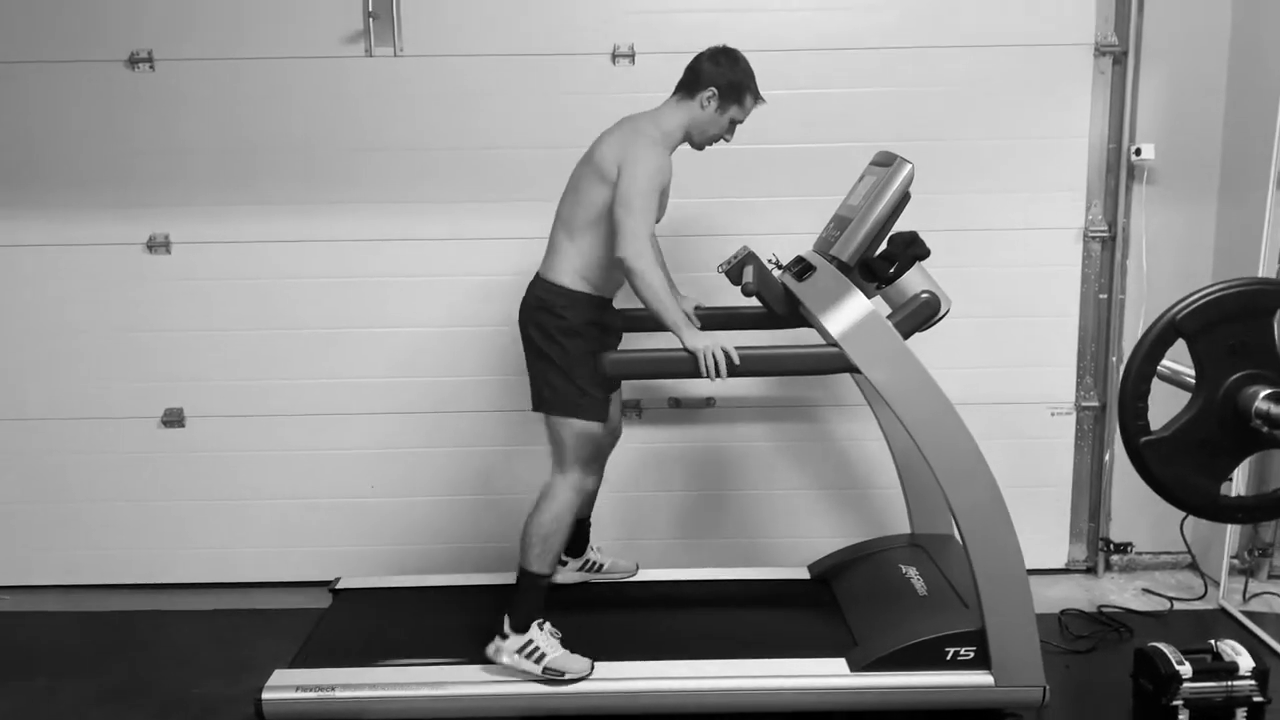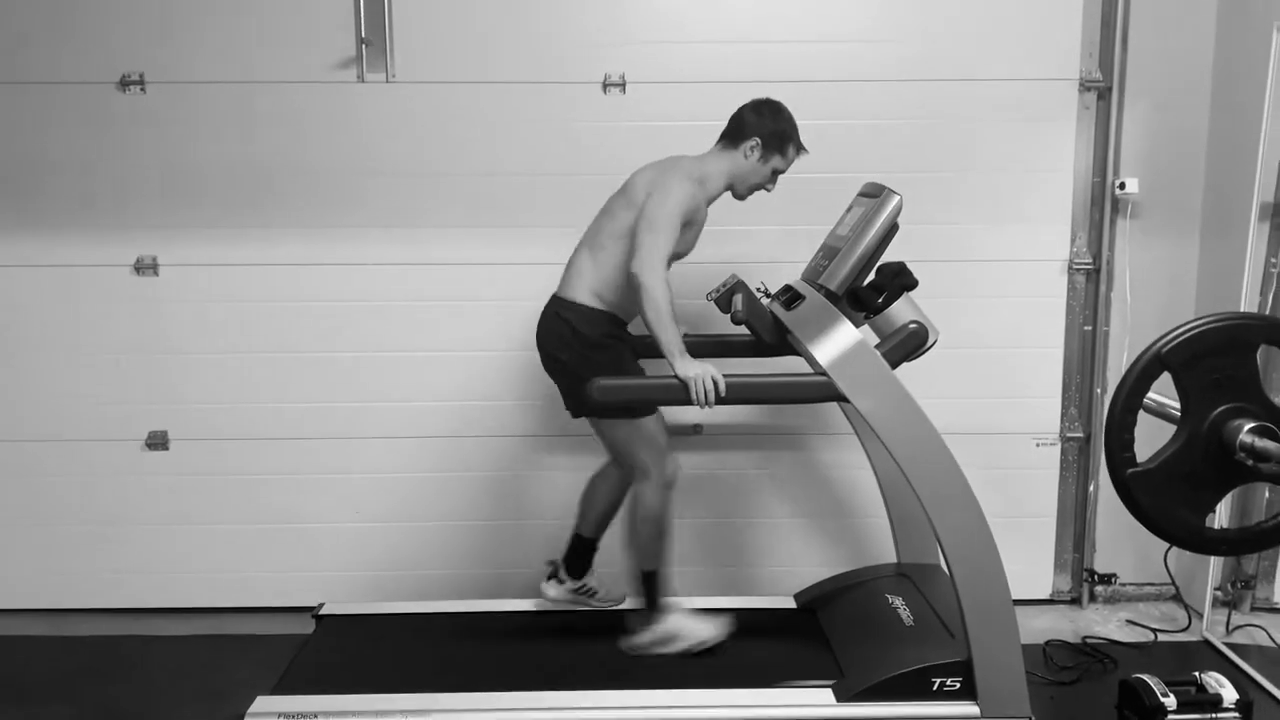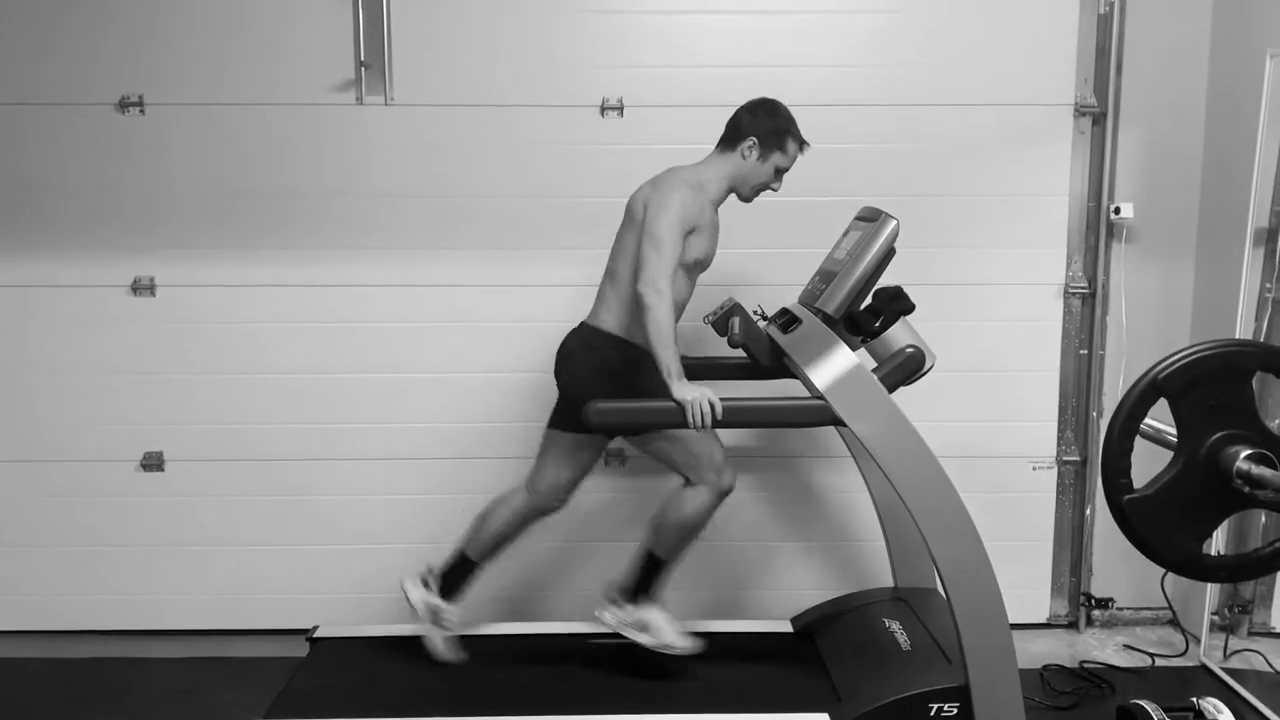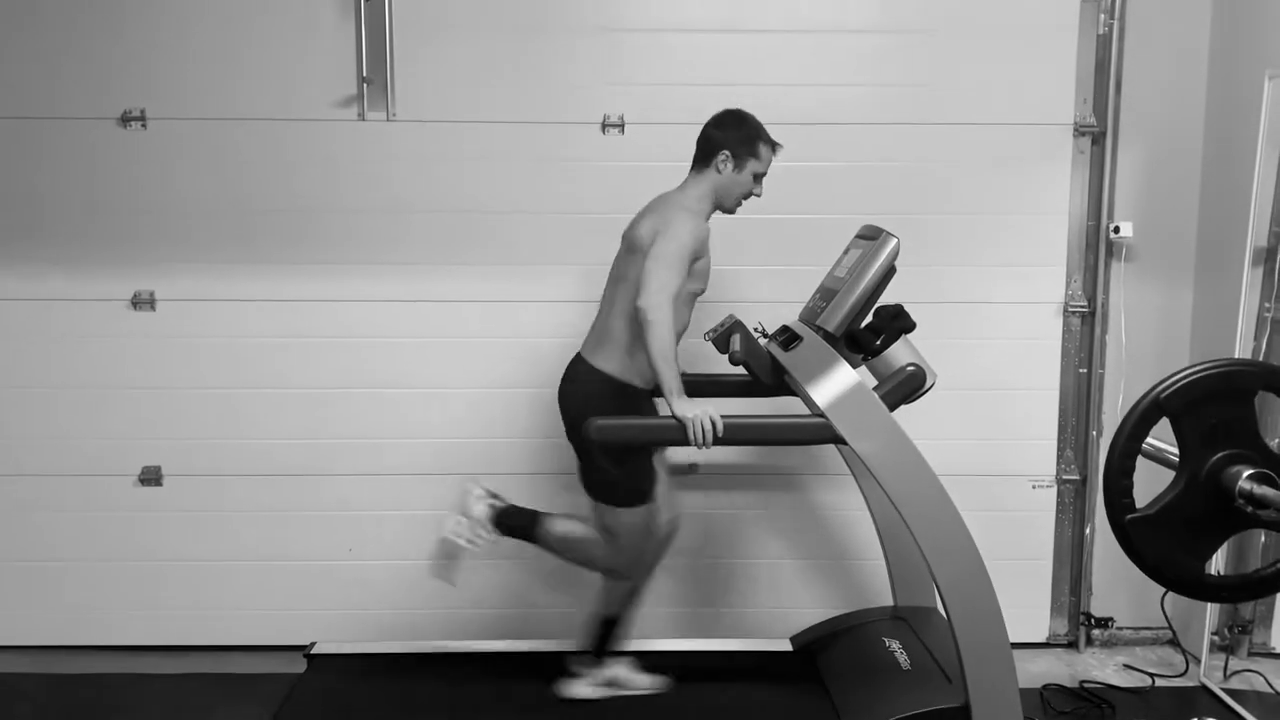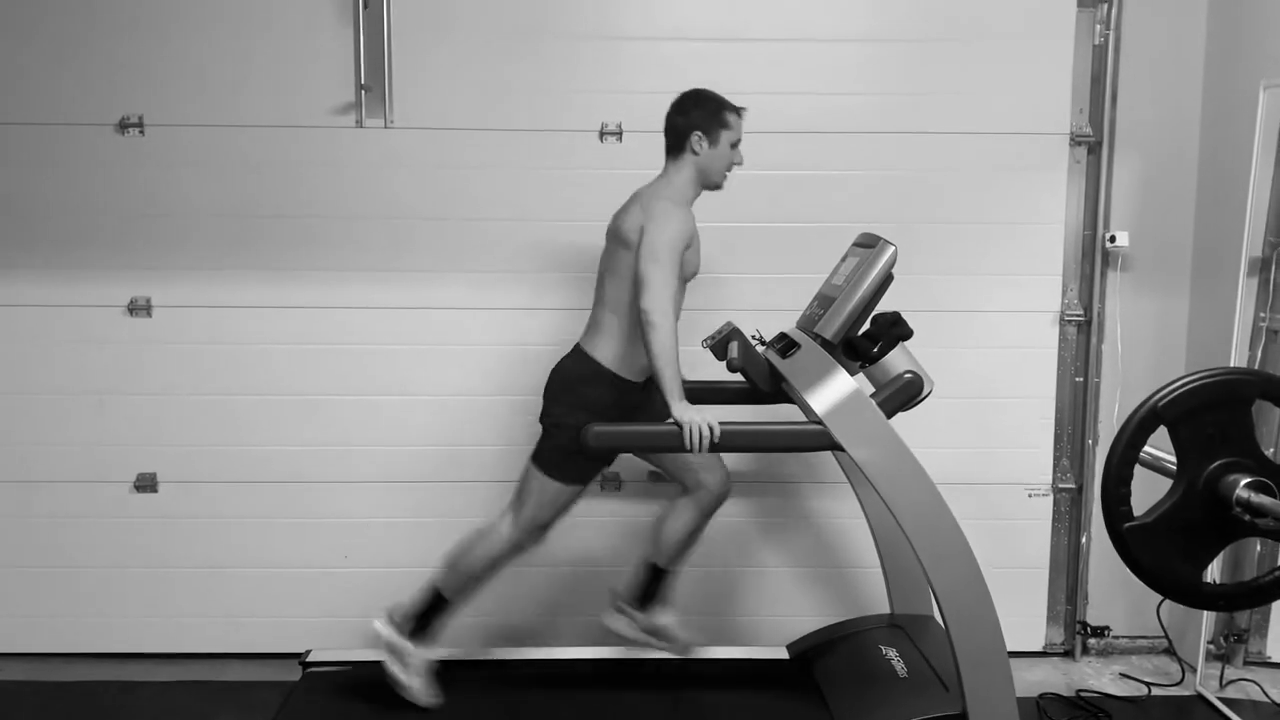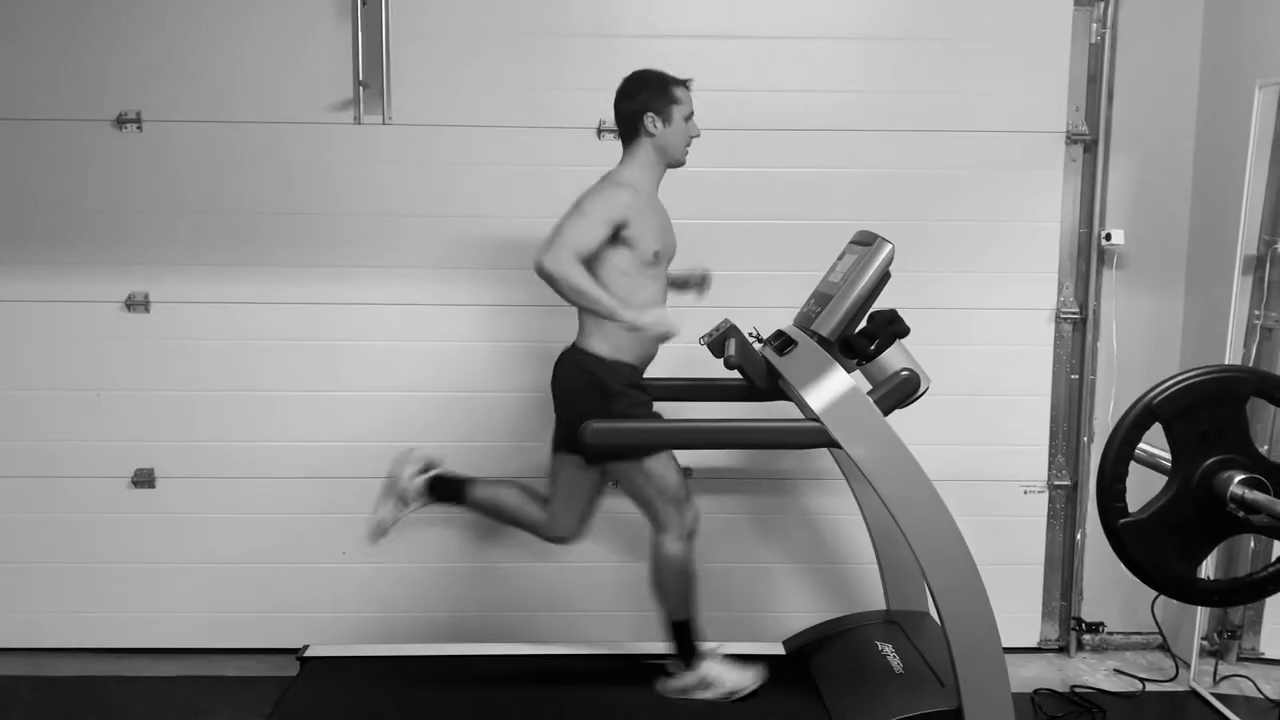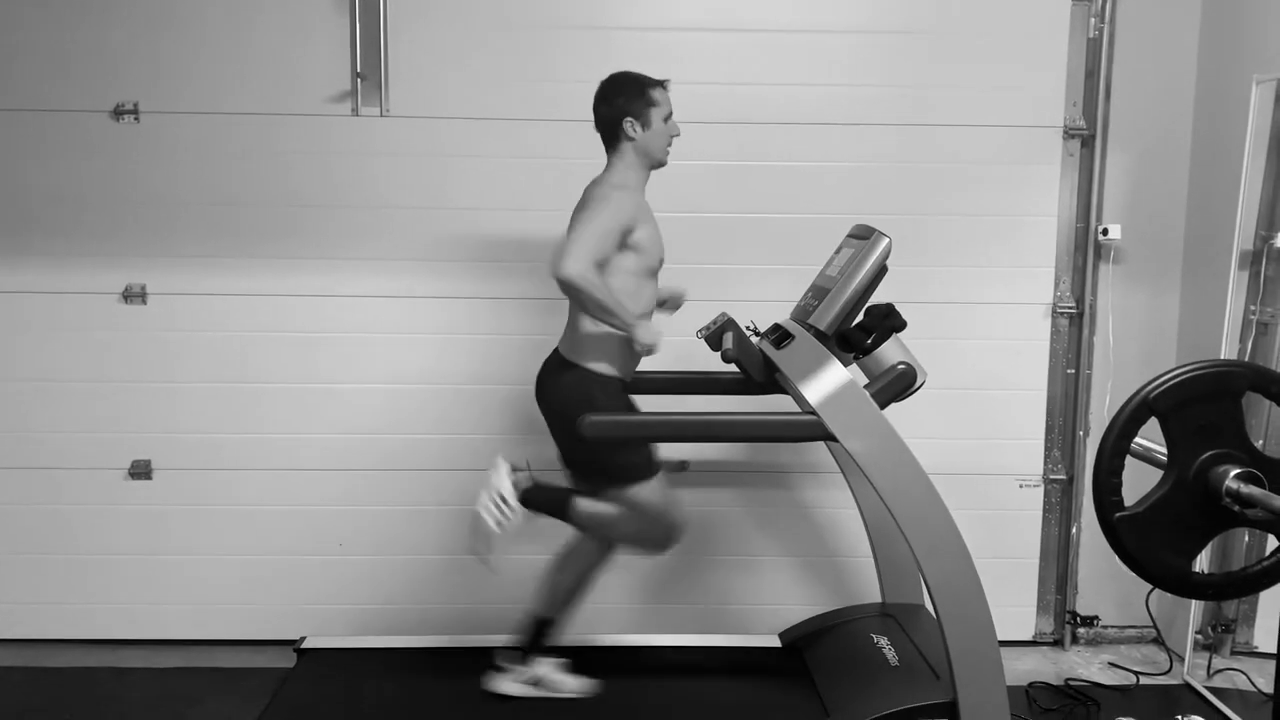
dt=0.4s
person 1, frame 1
left shoulder: (642, 138)
right shoulder: (647, 150)
left elbow: (636, 236)
right elbow: (632, 252)
left wrist: (675, 297)
right wrist: (688, 333)
left hip: (583, 310)
right hip: (564, 314)
left knee: (602, 436)
right knee: (576, 472)
left ankle: (573, 555)
right ankle: (519, 632)
person 1, frame 2
left shoulder: (690, 183)
right shoulder: (681, 183)
right elbow: (646, 269)
left wrist: (674, 344)
right wrist: (680, 360)
left hip: (587, 328)
right hip: (580, 329)
left knee: (631, 462)
right knee: (658, 470)
left ankle: (570, 575)
right ankle: (651, 617)
person 1, frame 3
left shoulder: (687, 193)
right shoulder: (683, 196)
right elbow: (649, 288)
left wrist: (667, 370)
right wrist: (677, 382)
left hip: (603, 356)
right hip: (608, 360)
left knee: (543, 493)
right knee: (714, 478)
left ankle: (441, 592)
right ankle: (633, 600)
person 1, frame 4
left shoulder: (674, 215)
right shoulder: (681, 223)
right elbow: (652, 310)
left wrist: (670, 389)
right wrist: (680, 400)
left hip: (613, 388)
right hip: (605, 396)
left knee: (659, 526)
right knee: (624, 551)
left ankle: (597, 664)
right ankle: (499, 518)
person 1, frame 5
left shoulder: (660, 206)
right shoulder: (668, 213)
right elbow: (652, 304)
right wrist: (678, 405)
left hip: (620, 386)
right hip: (600, 390)
left knee: (712, 483)
right knee: (527, 526)
left ankle: (639, 605)
right ankle: (412, 632)
person 1, frame 6
left shoulder: (639, 198)
right shoulder: (618, 194)
right elbow: (555, 263)
left wrist: (674, 280)
right wrist: (632, 315)
left hip: (606, 383)
right hip: (597, 383)
left knee: (561, 522)
right knee: (678, 518)
left ankle: (431, 484)
right ankle: (687, 663)
person 1, frame 7
left shoulder: (609, 194)
right shoulder: (616, 199)
left elbow: (598, 281)
right elbow: (567, 268)
left wrist: (646, 301)
right wrist: (630, 324)
left hip: (596, 385)
right hip: (584, 388)
left knee: (602, 533)
right knee: (660, 527)
left ankle: (525, 660)
right ankle: (524, 492)
